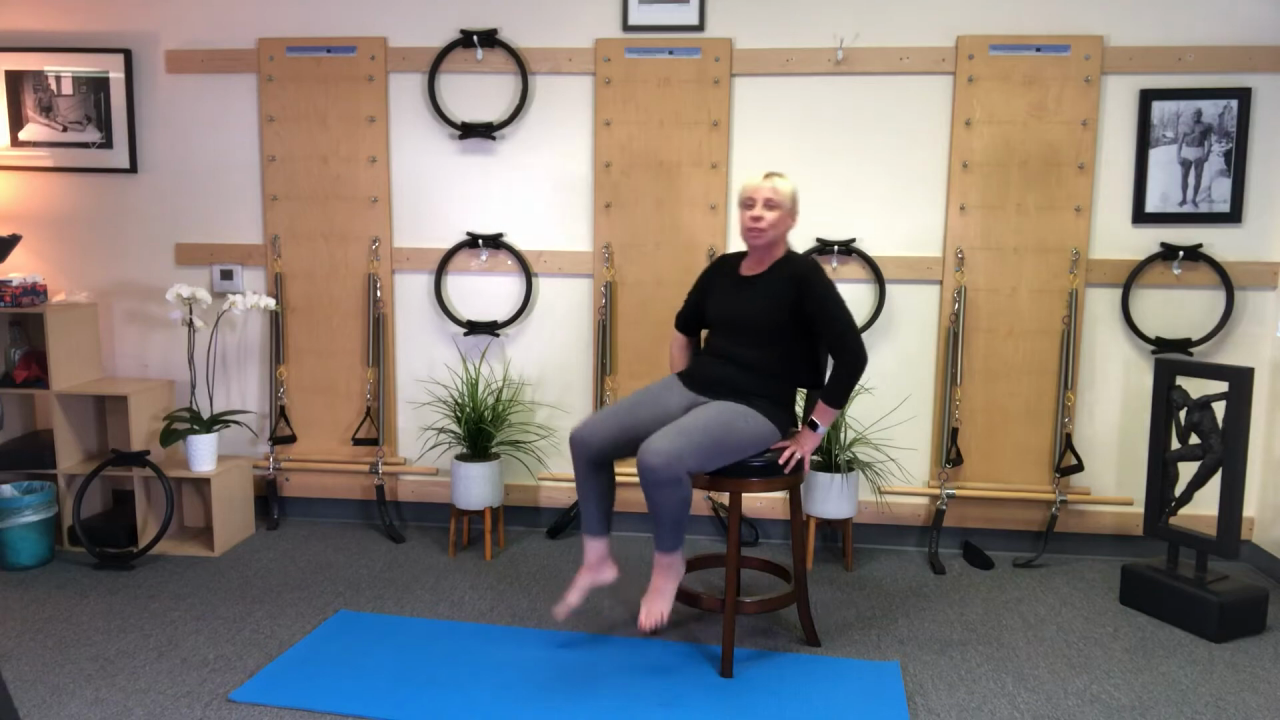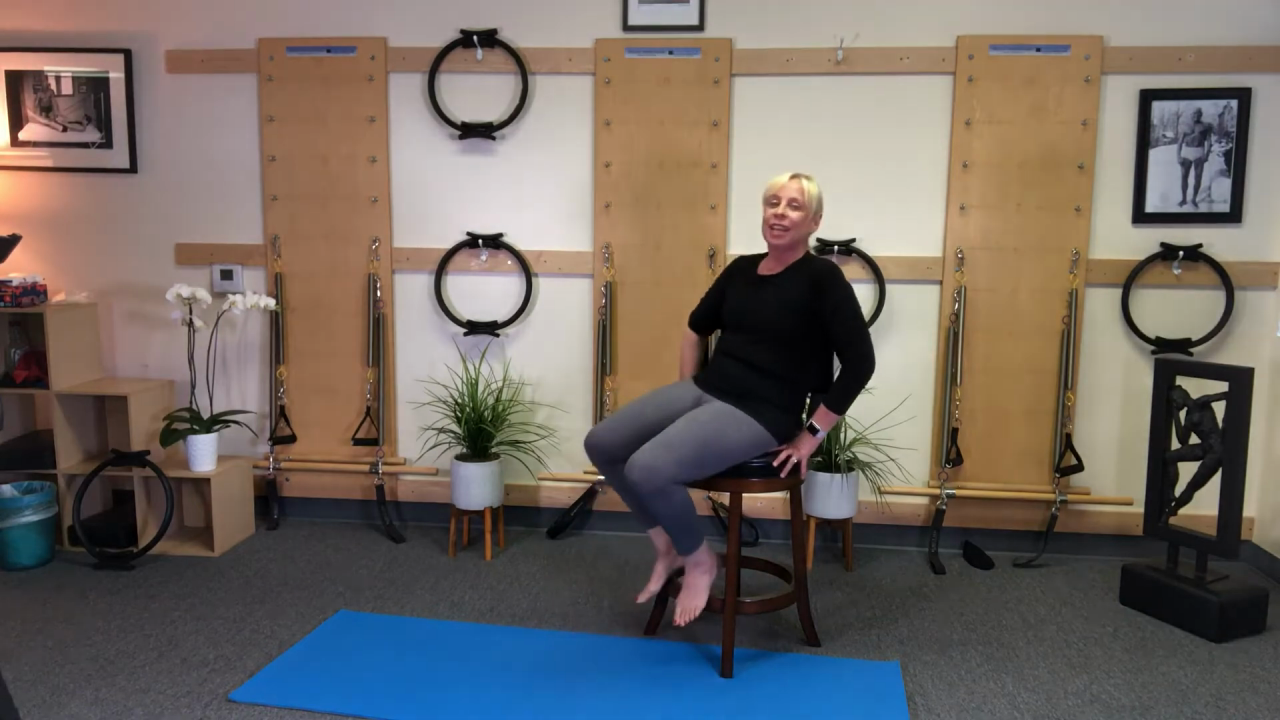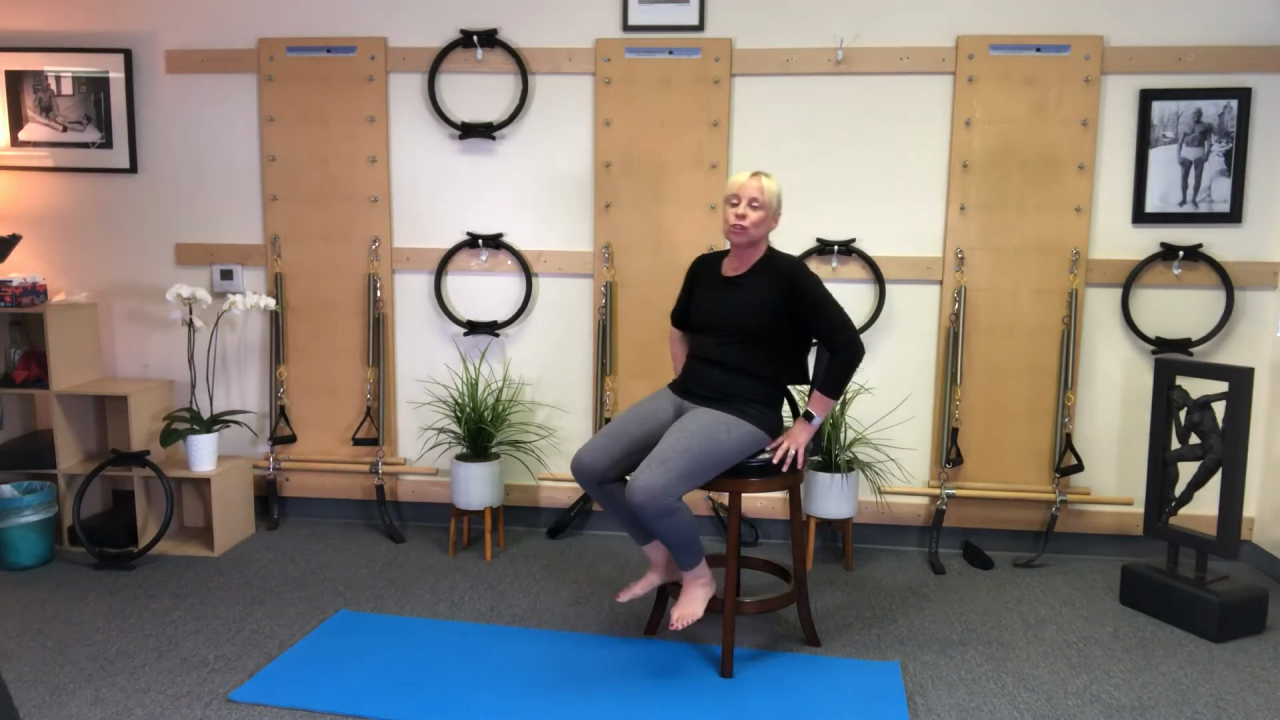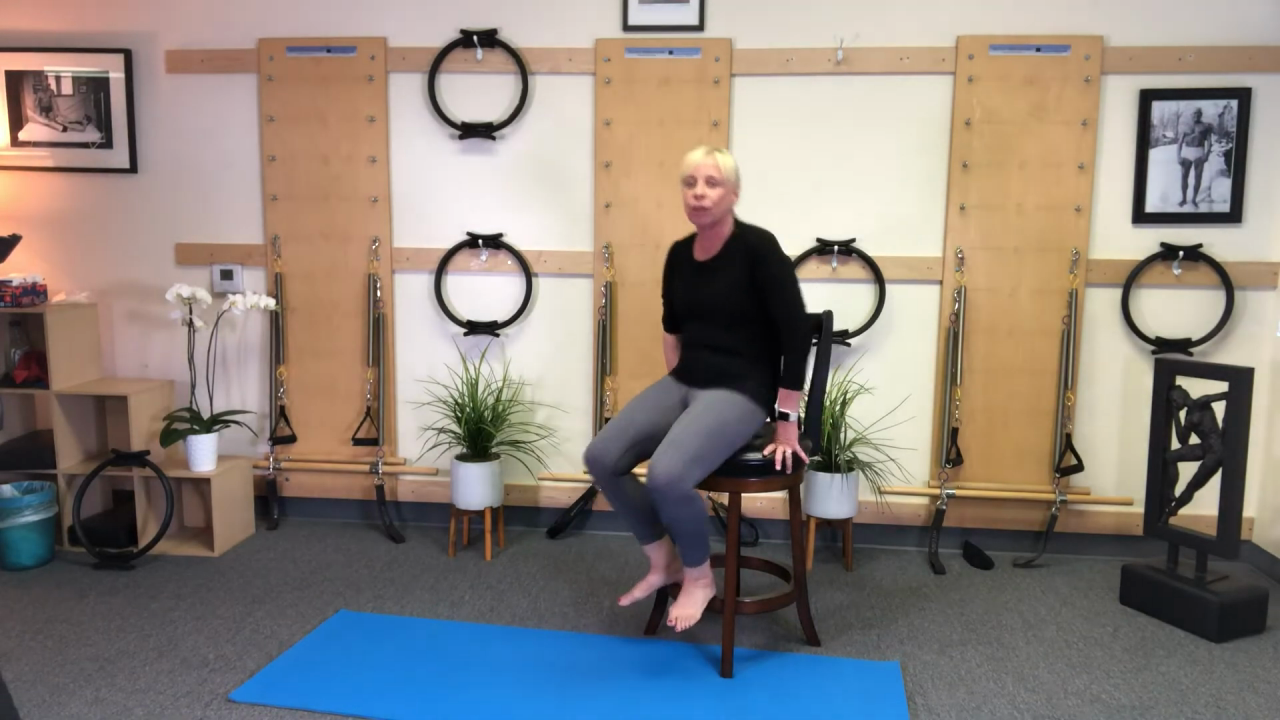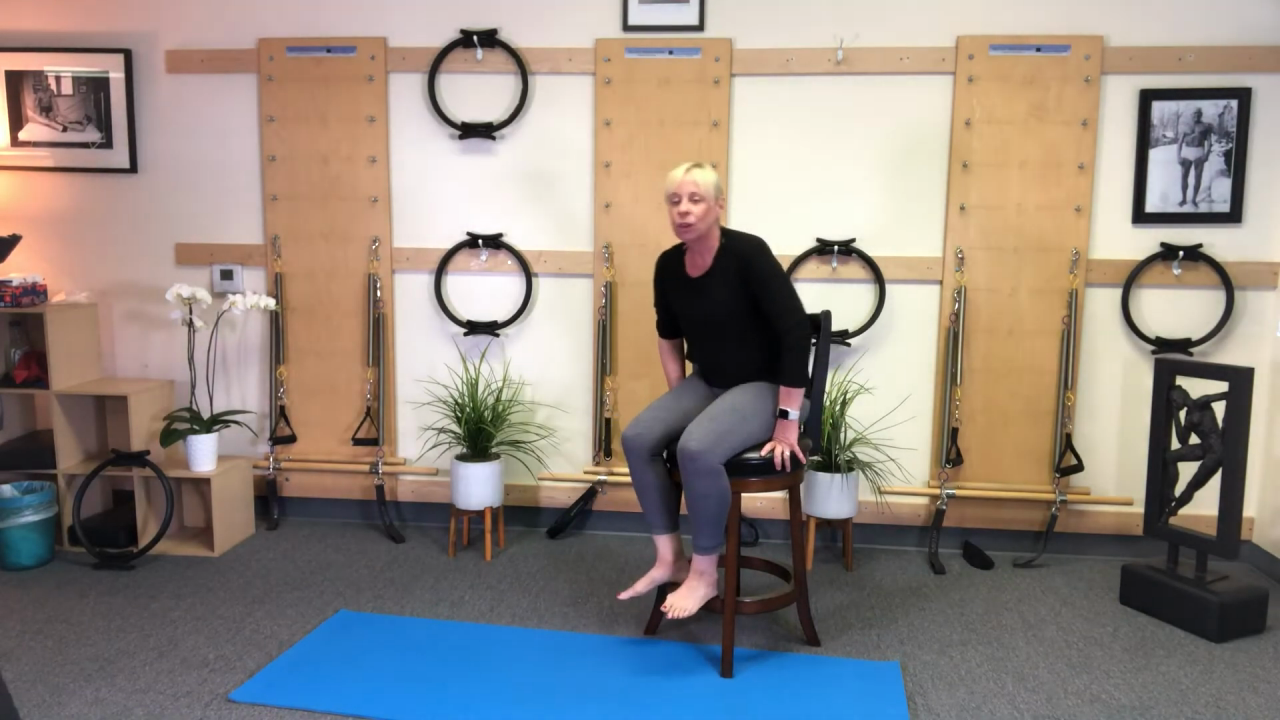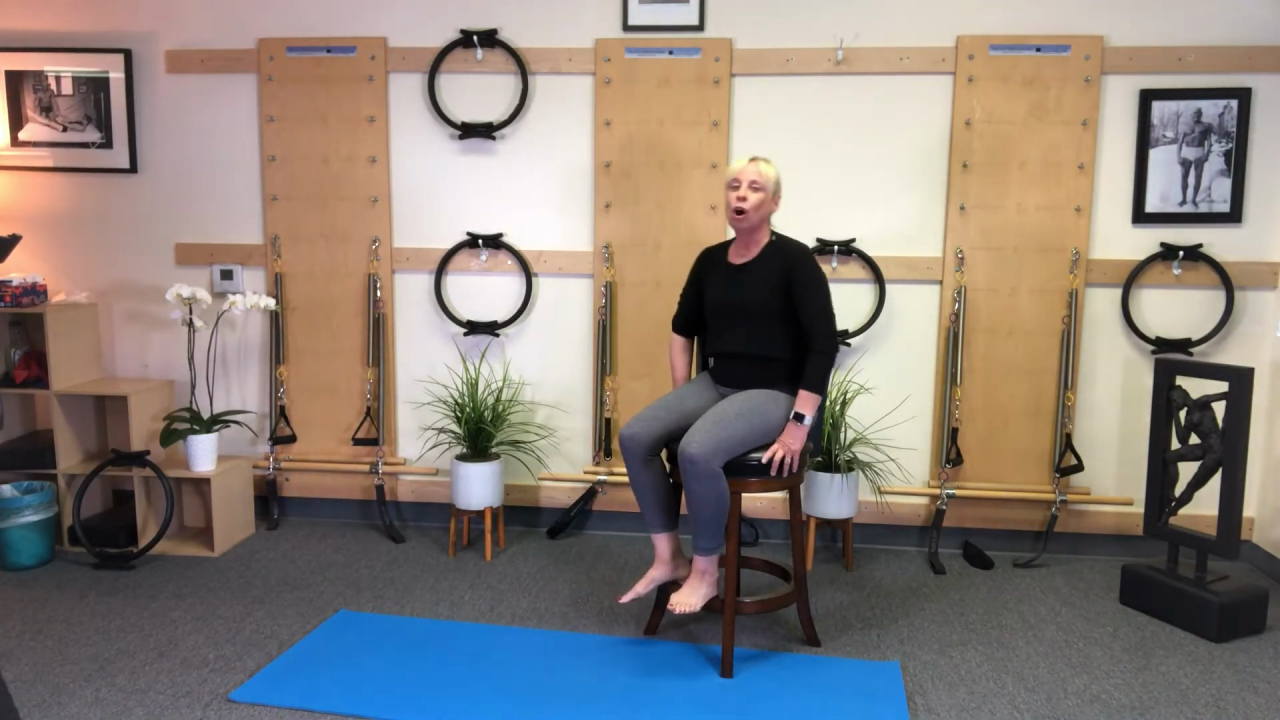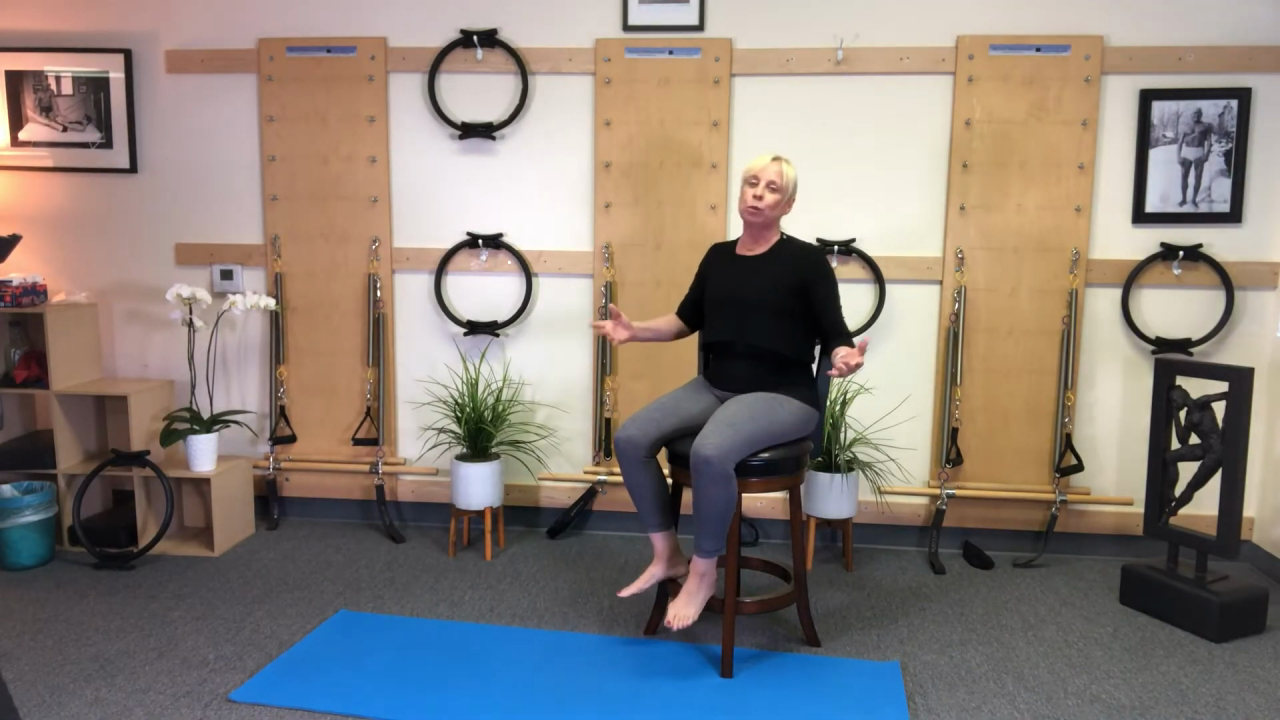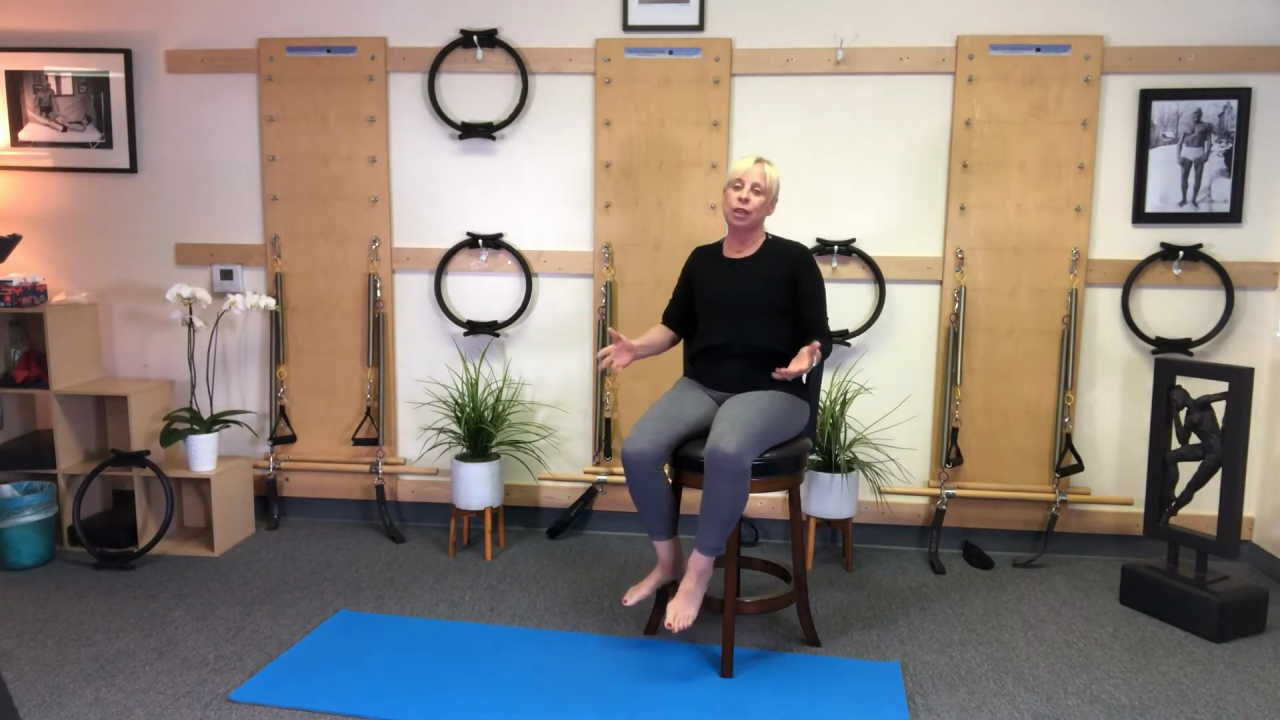
dt=0.5s
person 1, frame 1
left shoulder: (804, 276)
right shoulder: (723, 269)
left elbow: (852, 357)
right elbow: (684, 330)
left wrist: (812, 431)
right wrist: (670, 400)
left hip: (756, 411)
right hip: (693, 389)
left knee: (657, 458)
right knee: (587, 440)
left ankle: (668, 565)
right ankle: (598, 560)
person 1, frame 2
left shoulder: (822, 277)
right shoulder: (741, 269)
left elbow: (859, 363)
right elbow: (696, 329)
left wrist: (812, 434)
right wrist: (682, 397)
left hip: (759, 413)
right hip: (705, 389)
left knee: (646, 469)
right knee: (602, 443)
left ankle: (700, 561)
right ankle: (667, 547)
person 1, frame 3
left shoulder: (788, 274)
right shoulder: (704, 267)
left elbow: (847, 347)
left wrist: (806, 424)
left hip: (742, 413)
right hip: (681, 397)
left knee: (648, 489)
right knee: (588, 467)
left ankle: (698, 577)
right ankle: (663, 561)
person 1, frame 4
left shoulder: (757, 247)
right shoulder: (679, 254)
left elbow: (795, 334)
left wrist: (786, 420)
right wrist: (677, 382)
left hip: (741, 391)
right hip: (683, 383)
left knee: (667, 476)
right knee: (601, 458)
left ankle: (699, 577)
right ankle: (664, 562)
person 1, frame 5
left shoulder: (748, 254)
right shoulder: (668, 265)
left elbow: (796, 333)
right elbow: (668, 337)
left wrist: (788, 421)
right wrist: (677, 405)
left hip: (764, 385)
right hip: (708, 383)
left knee: (697, 447)
right knee: (637, 438)
left ankle: (704, 574)
right ankle: (669, 559)
person 1, frame 6
left shoulder: (794, 259)
right shoulder: (709, 260)
left elbow: (823, 345)
right elbow: (683, 331)
left wrist: (799, 423)
right wrist: (679, 405)
left hip: (776, 392)
right hip: (716, 383)
left knee: (697, 451)
right knee: (635, 436)
left ankle: (705, 572)
right ankle: (668, 559)
person 1, frame 7
left shoulder: (806, 260)
right shoulder: (718, 256)
left elbow: (834, 334)
right elbow: (686, 319)
left wrist: (845, 357)
right wrist: (634, 329)
left hip: (780, 395)
right hip: (713, 386)
left knee: (709, 453)
right knee: (630, 438)
left ankle: (703, 574)
right ankle: (668, 557)
person 1, frame 8
left shoulder: (793, 259)
right shoulder: (701, 259)
left elbow: (818, 335)
right elbow: (675, 325)
left wrist: (804, 358)
right wrist: (635, 347)
left hip: (769, 392)
right hip: (702, 385)
left knee: (726, 452)
right knee: (636, 452)
left ankle: (699, 571)
right ankle: (668, 560)
